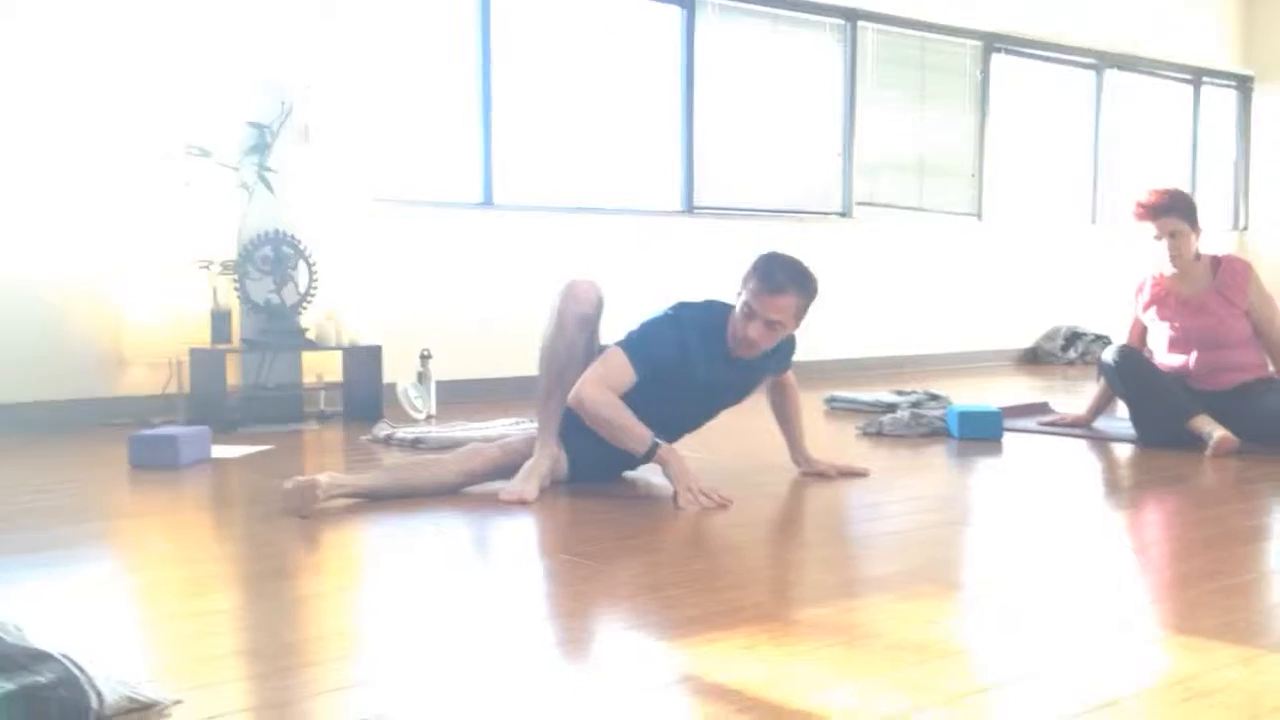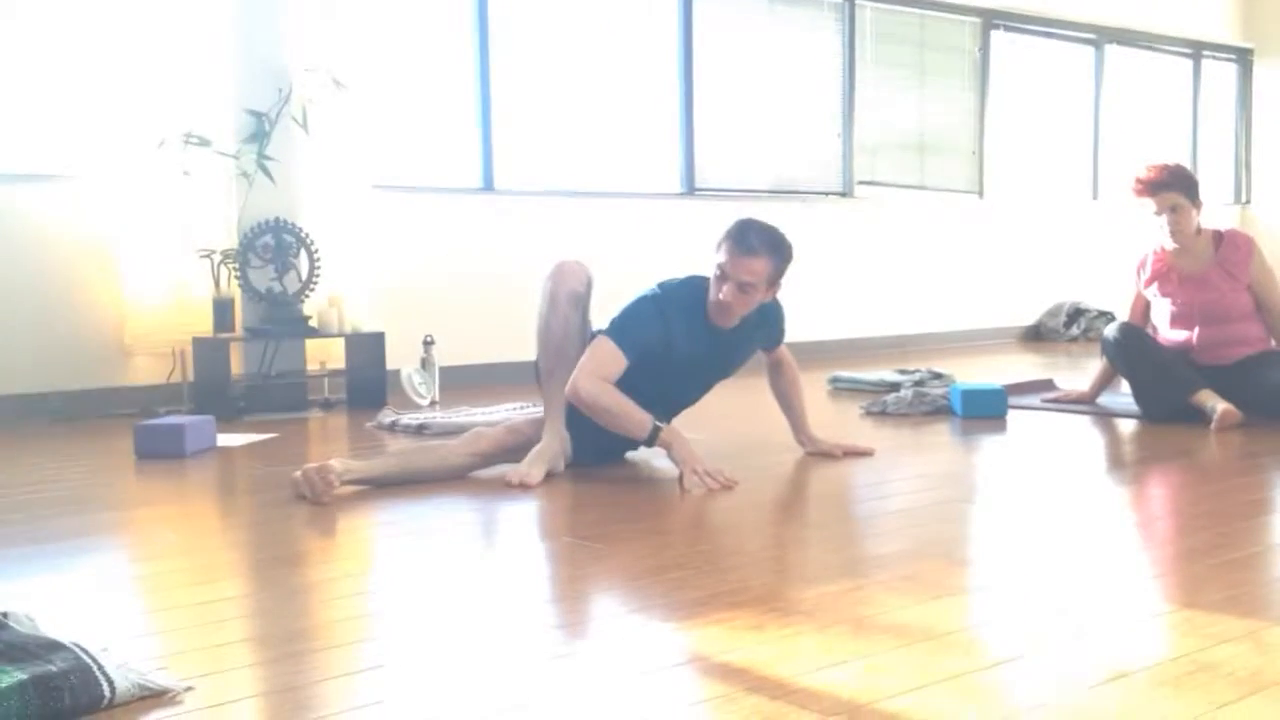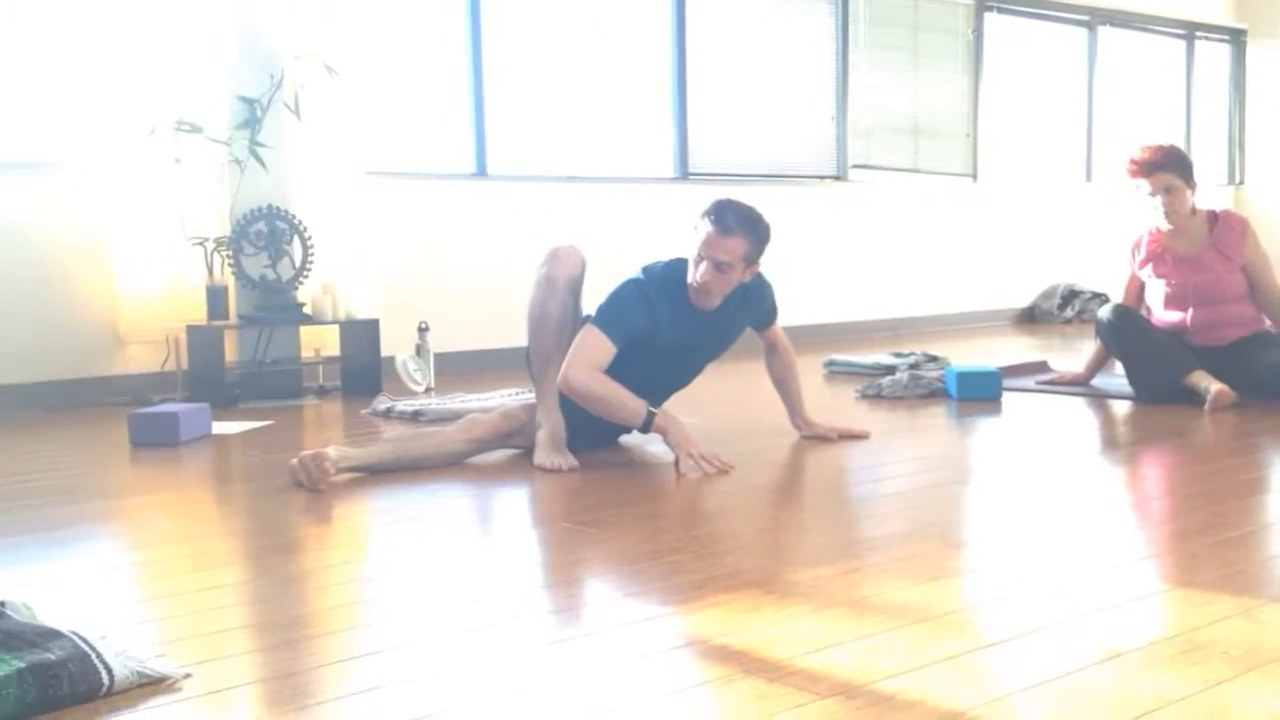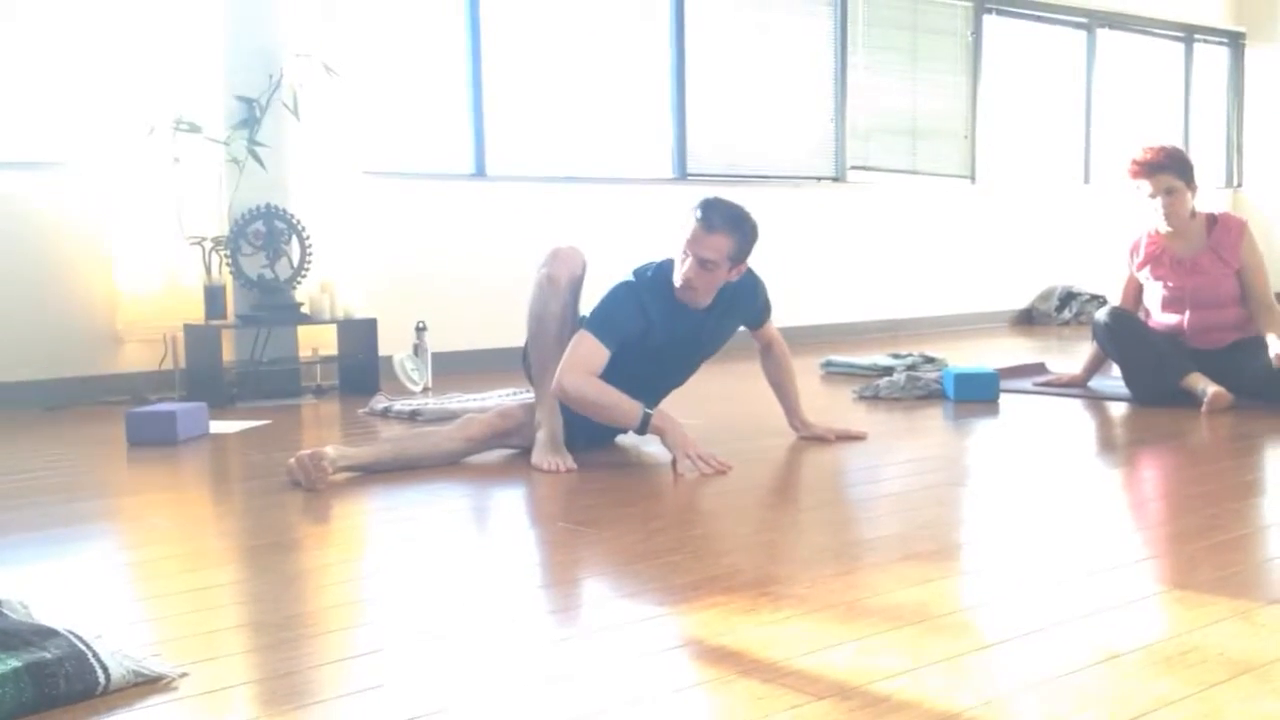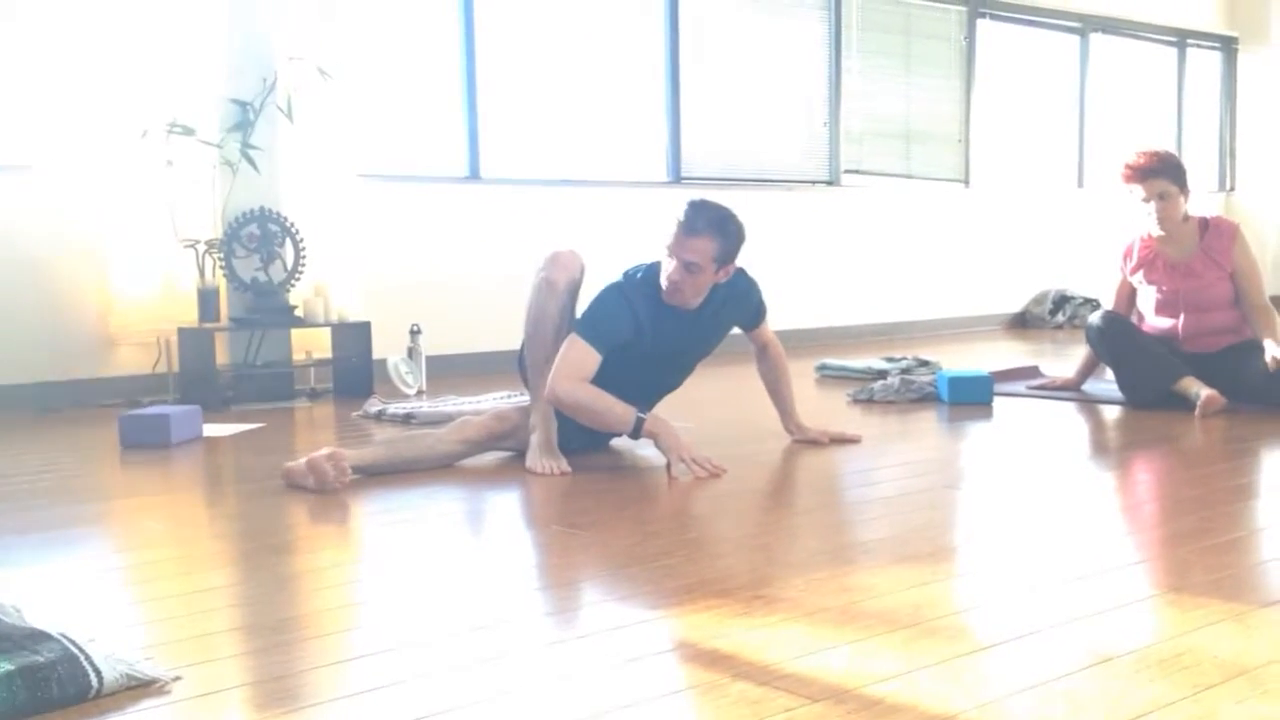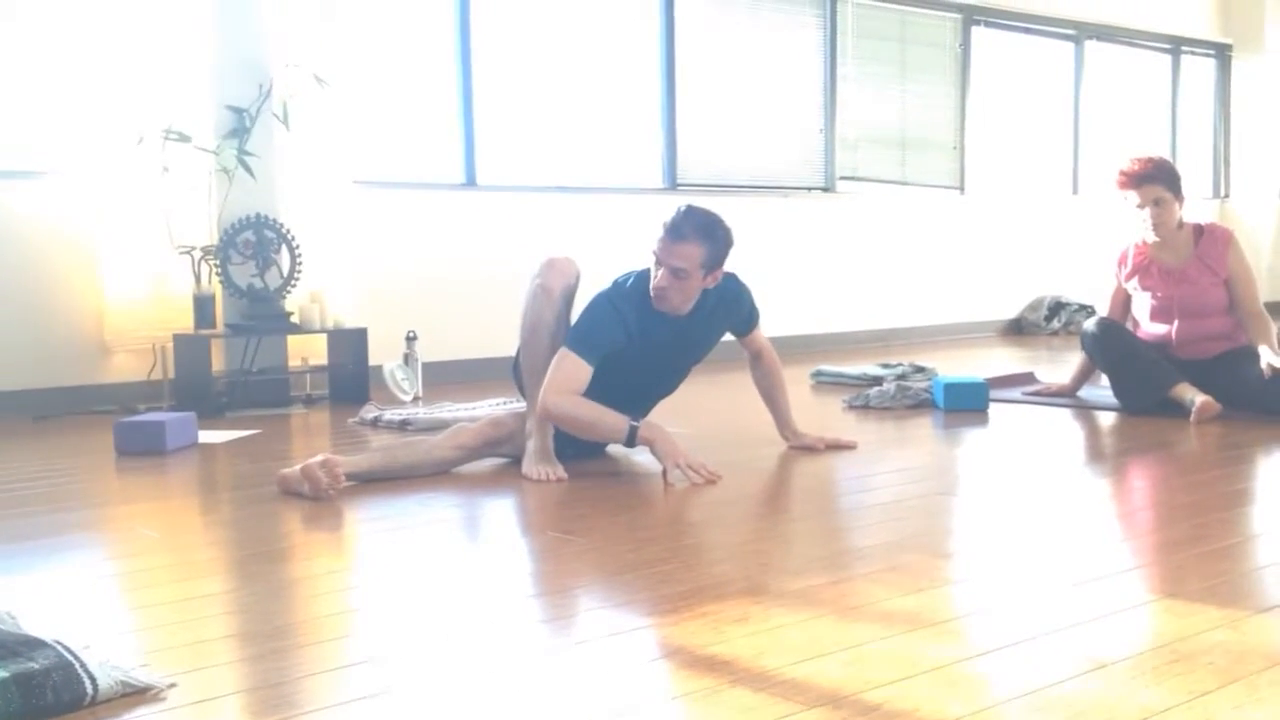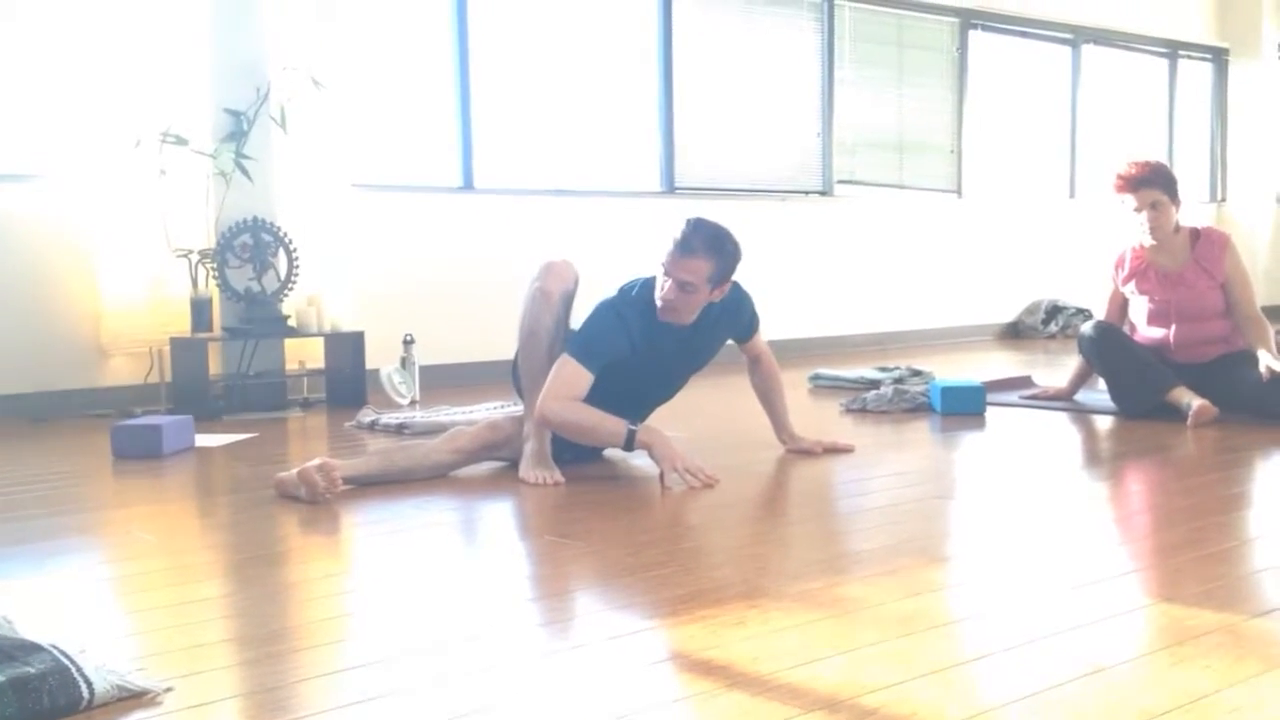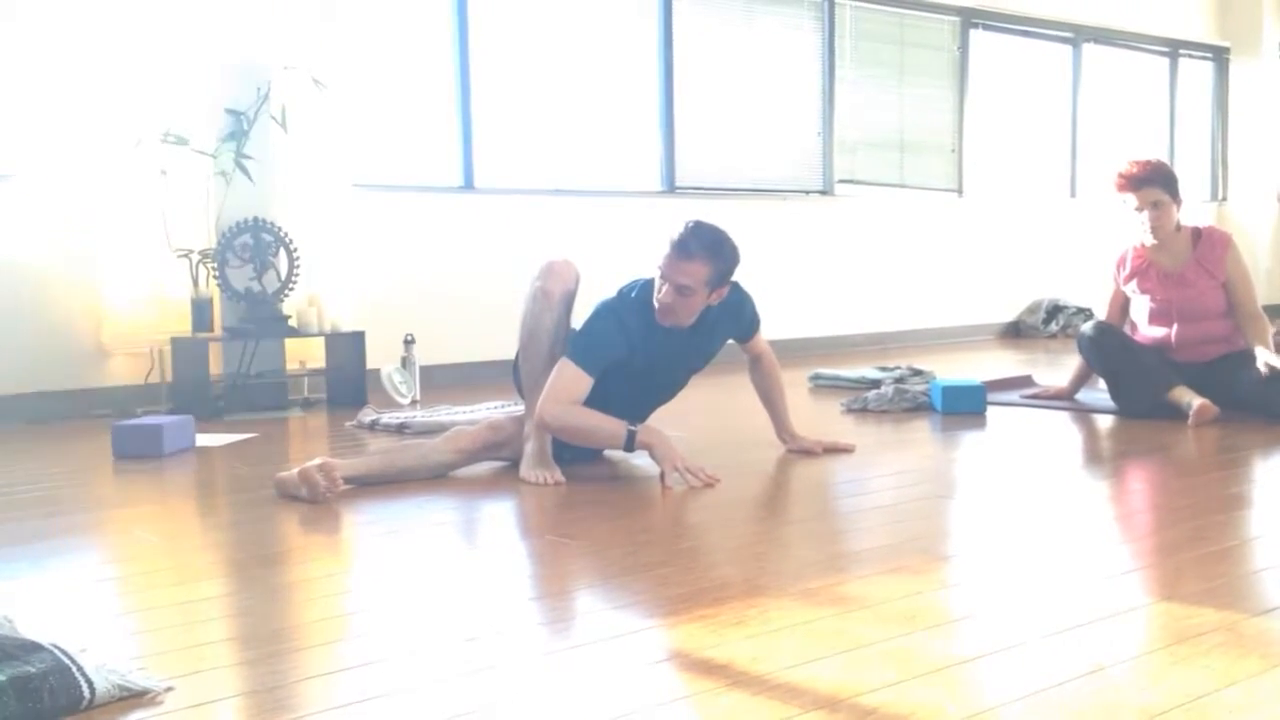
dt=0.4s
person 1, frame 1
left shoulder: (776, 345)
right shoulder: (682, 327)
left elbow: (783, 385)
right elbow: (587, 394)
left wrist: (803, 457)
right wrist: (669, 457)
left hip: (619, 455)
right hip: (585, 422)
left knee: (491, 461)
person 1, frame 2
left shoulder: (765, 316)
right shoulder: (663, 304)
left elbow: (780, 364)
right elbow: (584, 387)
left wrist: (806, 437)
right wrist: (672, 439)
left hip: (614, 439)
right hip: (582, 407)
left knee: (497, 443)
left ankle: (347, 470)
right ankle: (552, 438)
person 1, frame 3
left shoulder: (753, 295)
right shoulder: (646, 291)
left elbow: (776, 345)
right elbow: (576, 376)
left wrist: (802, 420)
right wrist: (666, 424)
left hip: (610, 418)
right hip: (572, 388)
left knee: (493, 430)
left ankle: (345, 458)
right ankle: (549, 425)
person 1, frame 4
left shoulder: (745, 291)
right shoulder: (637, 294)
left elbow: (771, 344)
right elbow: (572, 381)
left wrist: (800, 421)
right wrist: (664, 424)
left hip: (608, 419)
right hip: (567, 388)
left knee: (493, 428)
left ankle: (343, 457)
right ankle: (548, 426)
person 1, frame 5
left shoulder: (738, 292)
right shoulder: (626, 297)
left elbow: (768, 347)
right elbow: (564, 388)
left wrist: (794, 425)
right wrist: (657, 428)
left hip: (607, 419)
right hip: (561, 390)
left knee: (488, 431)
right ankle: (542, 431)
person 1, frame 6
left shoulder: (729, 296)
right shoulder: (615, 305)
left elbow: (761, 353)
right elbow: (556, 401)
left wrist: (790, 431)
right wrist: (651, 434)
left hip: (604, 423)
right hip: (559, 399)
left knee: (485, 437)
person 1, frame 7
left shoulder: (732, 306)
right shoulder: (621, 313)
left elbow: (760, 358)
right elbow: (553, 407)
left wrist: (787, 435)
right wrist: (648, 438)
left hip: (598, 427)
right hip: (555, 399)
left knee: (481, 442)
right ankle: (535, 445)
person 1, frame 8
left shoulder: (733, 305)
right shoulder: (620, 315)
left elbow: (761, 356)
right elbow: (554, 410)
left wrist: (788, 434)
right wrist: (649, 438)
left hip: (602, 423)
right hip: (555, 399)
left knee: (478, 442)
person 2, frame 1
left shoulder: (1237, 274)
right shoulder: (1148, 291)
right elbow: (1123, 367)
right wrist: (1089, 415)
left hip: (1243, 396)
right hip: (1178, 401)
right knee: (1114, 356)
right ankle: (1207, 430)
person 2, frame 2
left shoulder: (1239, 248)
right shoulder: (1149, 267)
right elbow: (1126, 343)
right wrist: (1092, 392)
left hip: (1247, 369)
right hip: (1180, 376)
right knee: (1116, 333)
right ankle: (1211, 404)
person 2, frame 3
left shoulder: (1234, 229)
right shoulder: (1144, 248)
right elbow: (1119, 323)
right wrist: (1087, 373)
left hip: (1241, 350)
right hip: (1174, 356)
right knee: (1110, 315)
right ankle: (1205, 385)
person 2, frame 4
left shoulder: (1232, 232)
right shoulder: (1142, 250)
right elbow: (1115, 327)
right wrist: (1084, 374)
left hip: (1235, 353)
right hip: (1170, 358)
right knee: (1107, 319)
right ankle: (1202, 387)
person 2, frame 5
left shoulder: (1225, 236)
right shoulder: (1135, 253)
left elbow: (1257, 305)
right elbow: (1109, 330)
right wrist: (1077, 378)
left hip: (1228, 357)
right hip: (1163, 363)
right knee: (1100, 322)
right ankle: (1195, 390)
person 2, frame 6
left shoulder: (1219, 242)
right shoulder: (1130, 260)
left elbow: (1252, 312)
right elbow: (1105, 335)
right wrist: (1073, 384)
left hip: (1222, 363)
right hip: (1157, 368)
right knee: (1095, 329)
right ankle: (1190, 396)
person 2, frame 7
left shoulder: (1216, 246)
right shoulder: (1126, 264)
left elbow: (1248, 315)
right elbow: (1101, 340)
right wrist: (1070, 388)
left hip: (1219, 367)
right hip: (1154, 373)
right knee: (1092, 332)
right ankle: (1186, 400)
person 2, frame 8
left shoulder: (1217, 245)
right shoulder: (1128, 263)
left elbow: (1251, 315)
right elbow: (1103, 338)
right wrist: (1071, 387)
left hip: (1220, 366)
right hip: (1155, 371)
right knee: (1091, 334)
right ankle: (1186, 400)
